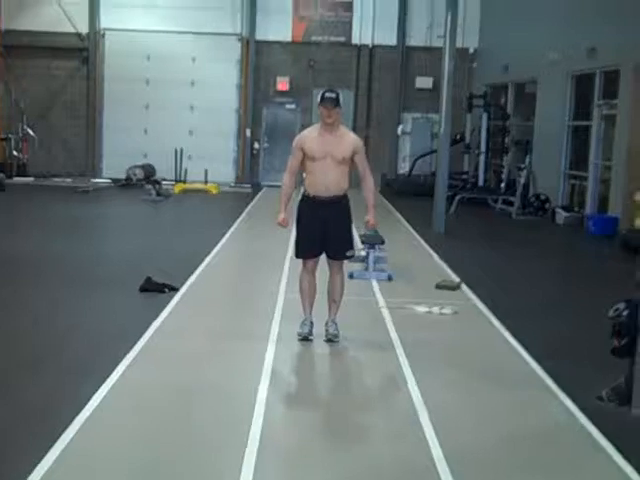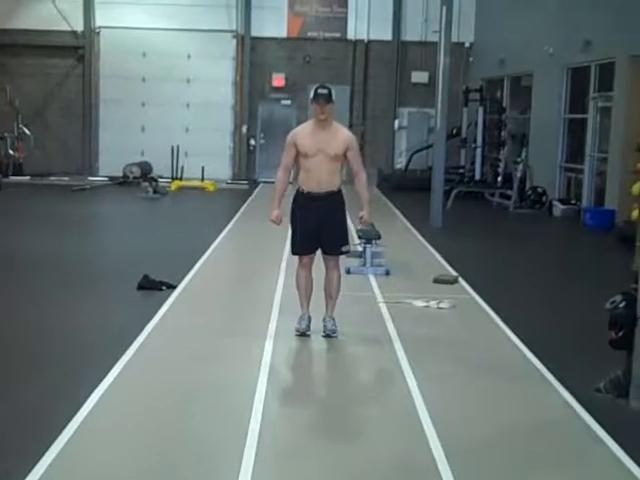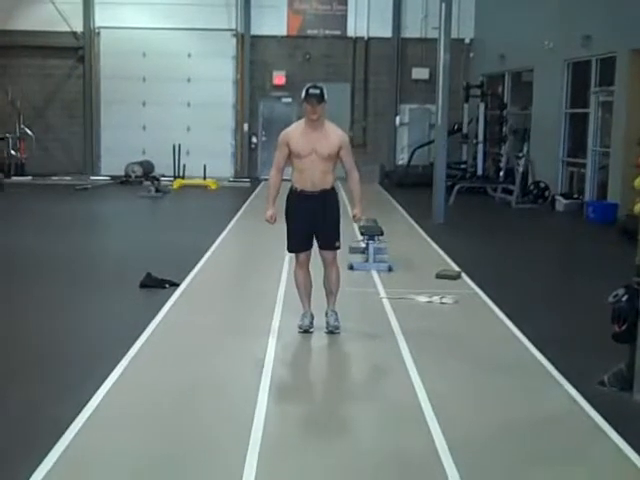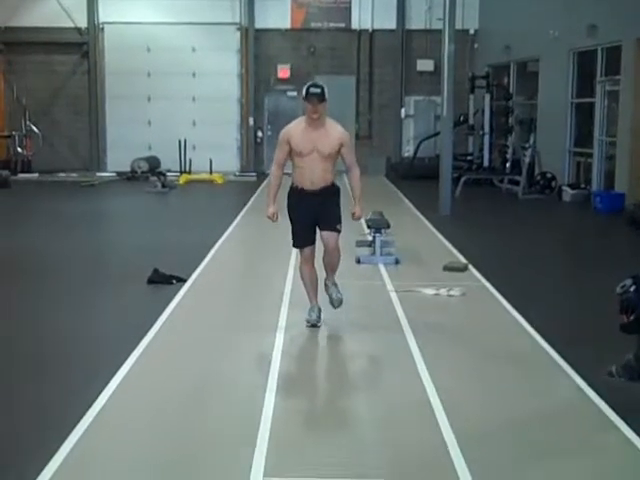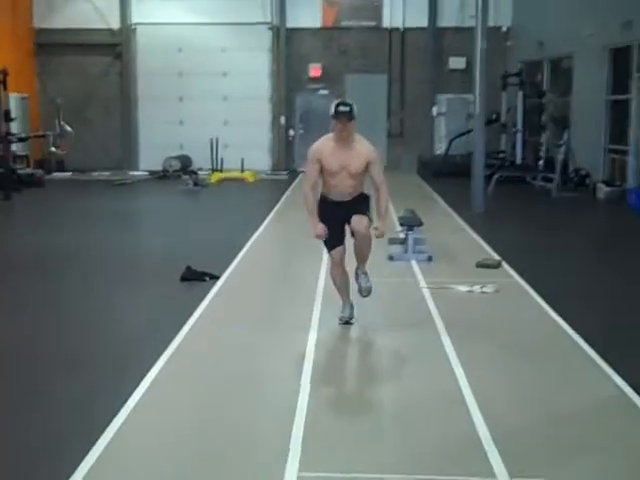
dt=0.5s
person 1, frame 1
left shoulder: (353, 141)
right shoulder: (303, 138)
left elbow: (366, 177)
right elbow: (290, 174)
left wrist: (371, 211)
right wrist: (282, 209)
left hip: (338, 206)
right hip: (310, 205)
left knee: (336, 266)
right knee: (308, 265)
left ankle: (332, 320)
right ankle: (307, 319)
person 1, frame 2
left shoulder: (346, 137)
right shoulder: (297, 135)
left elbow: (359, 173)
right elbow: (284, 171)
left wrist: (365, 206)
right wrist: (276, 206)
left hip: (332, 202)
right hip: (304, 201)
left knee: (332, 262)
right knee: (304, 262)
left ankle: (329, 316)
right ankle: (305, 314)
person 1, frame 3
left shoulder: (338, 136)
right shoulder: (289, 135)
left elbow: (351, 172)
right elbow: (277, 171)
left wrist: (357, 204)
right wrist: (271, 205)
left hip: (326, 199)
right hip: (298, 200)
left knee: (329, 257)
right knee: (301, 259)
left ankle: (331, 310)
right ankle: (306, 312)
person 1, frame 4
left shoulder: (339, 134)
right shoulder: (289, 132)
left elbow: (353, 168)
right elbow: (277, 167)
left wrist: (357, 202)
right wrist: (272, 202)
left hip: (328, 195)
right hip: (299, 197)
left knee: (331, 243)
right knee: (306, 254)
left ankle: (331, 281)
right ankle: (314, 306)
person 1, frame 5
left shoulder: (367, 151)
right shoulder: (318, 149)
left elbow: (381, 186)
right elbow: (309, 187)
left wrist: (382, 220)
right wrist: (314, 221)
left hip: (357, 202)
right hip: (329, 205)
left knee: (362, 229)
right knee: (336, 257)
left ankle: (361, 270)
right ankle: (346, 304)
